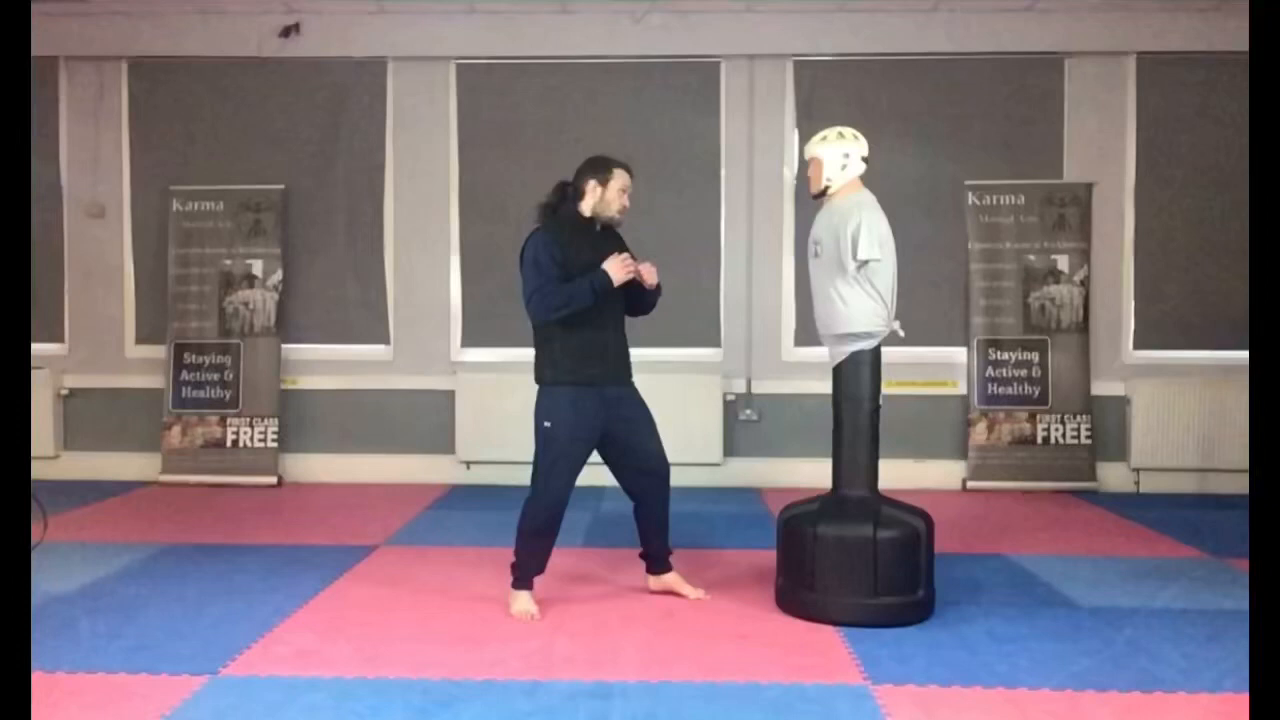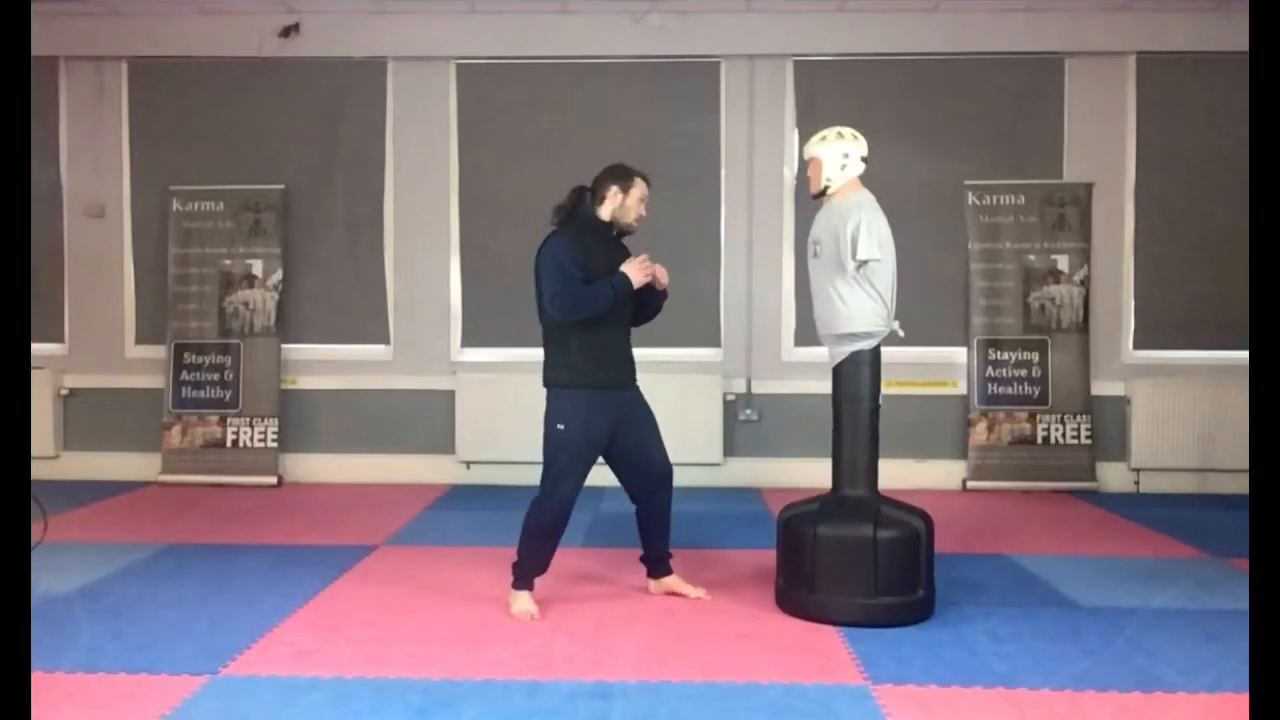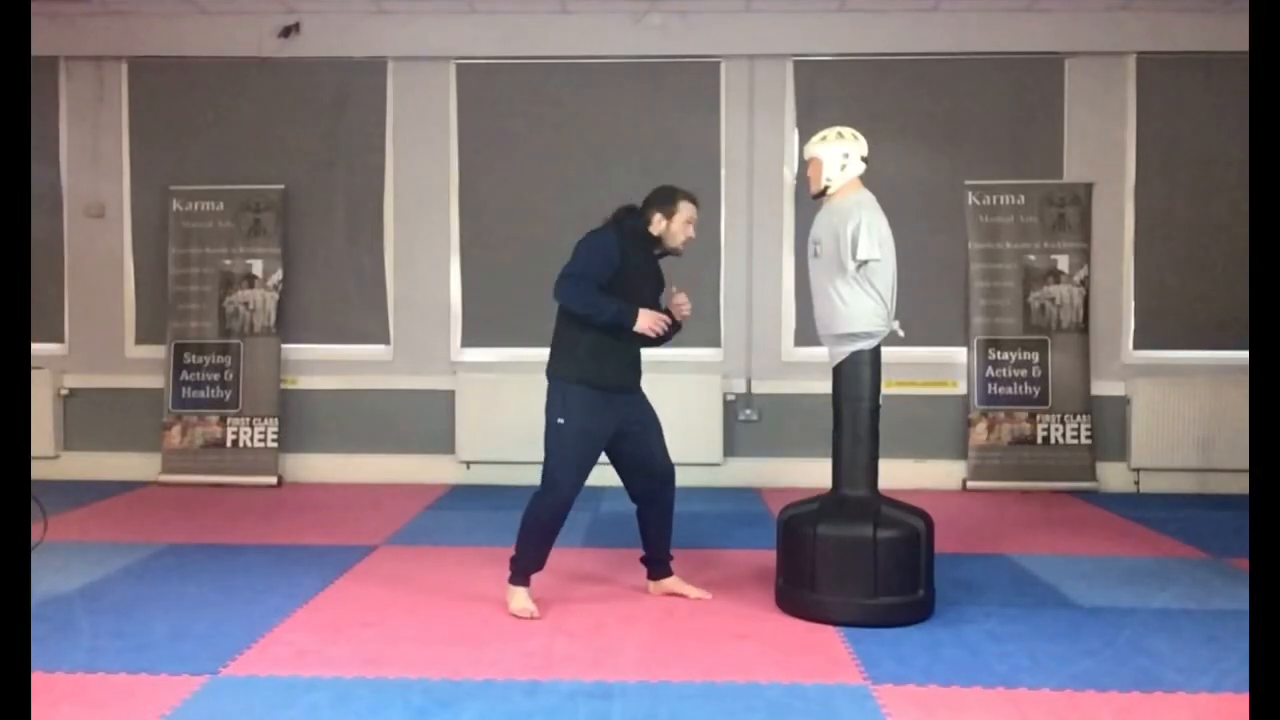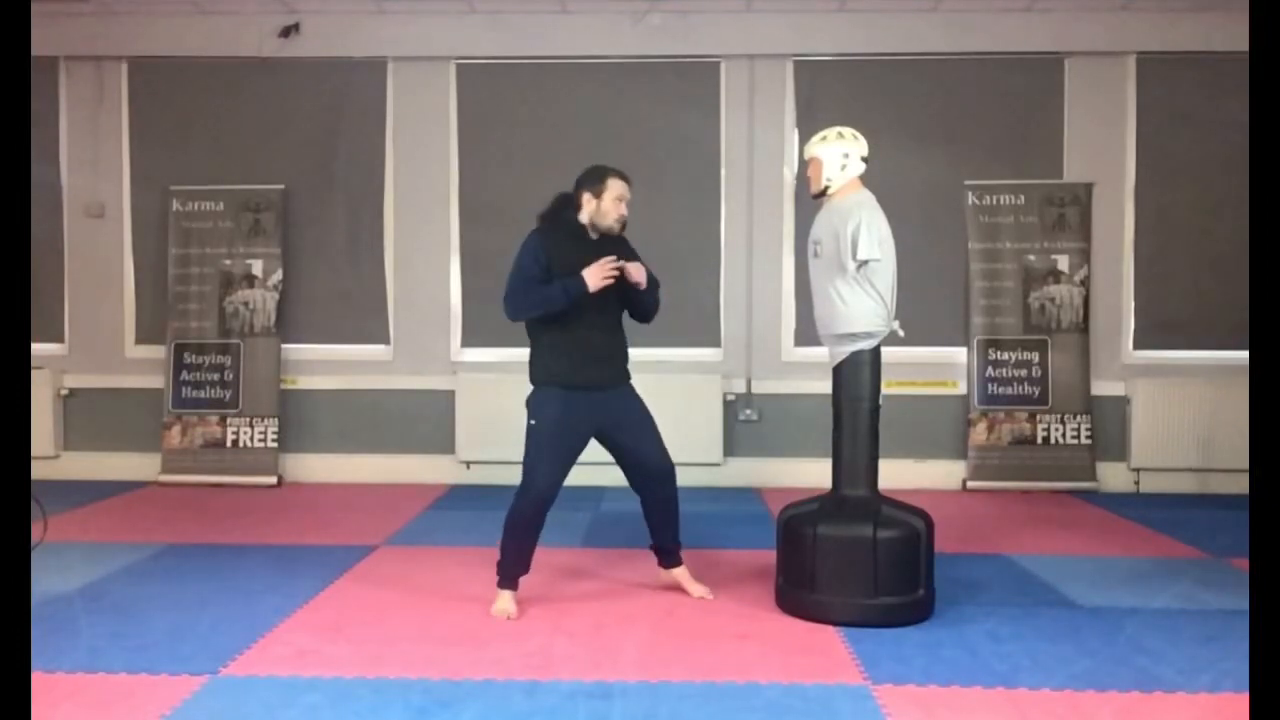
dt=0.5s
person 1, frame 1
left shoulder: (610, 241)
right shoulder: (546, 240)
left elbow: (633, 306)
right elbow: (541, 304)
left wrist: (648, 286)
right wrist: (602, 280)
left hip: (616, 387)
right hip: (566, 392)
left knee: (652, 472)
right knee: (551, 489)
left ankle: (659, 570)
right ankle: (522, 586)
person 1, frame 2
left shoulder: (615, 248)
right shoulder: (564, 243)
left elbow: (633, 316)
right elbow: (562, 306)
left wrist: (655, 290)
right wrist: (622, 281)
left hip: (621, 390)
right hip: (576, 394)
left knee: (655, 477)
right knee: (559, 490)
left ankle: (660, 574)
right ankle: (522, 587)
person 1, frame 3
left shoulder: (651, 266)
right shoulder: (609, 243)
right elbow: (569, 290)
left wrist: (672, 317)
right wrist: (629, 315)
left hip: (625, 393)
right hip: (579, 391)
left knee: (657, 478)
right knee: (560, 486)
left ankle: (660, 574)
right ankle: (519, 583)
person 1, frame 4
left shoulder: (617, 247)
right shoulder: (543, 243)
left elbow: (644, 312)
right elbow: (516, 304)
left wrist: (643, 285)
right wrist: (579, 284)
left hip: (614, 389)
right hip: (559, 394)
left knee: (657, 472)
right knee: (537, 488)
left ankle: (672, 565)
right ankle: (507, 587)
person 2, frame 1
left shoulder: (860, 210)
right shoulder: (833, 209)
left elbow: (876, 273)
left wrist: (878, 321)
left hip: (858, 338)
right hip: (845, 338)
left knee: (857, 426)
right knee: (847, 426)
person 2, frame 2
left shoulder: (858, 211)
right shoulder: (833, 208)
left elbow: (876, 271)
left wrist: (872, 322)
left hip: (857, 337)
right hip: (844, 337)
left knee: (857, 420)
right knee: (847, 426)
right ankle: (848, 493)
person 2, frame 3
left shoulder: (861, 211)
right shoulder: (832, 210)
left elbow: (876, 275)
left wrist: (877, 324)
left hip: (859, 335)
right hip: (842, 335)
person 2, frame 4
left shoulder: (860, 210)
right shoulder: (834, 210)
left elbow: (877, 272)
left wrist: (878, 321)
left hip: (858, 336)
right hip: (845, 337)
left knee: (857, 420)
right knee: (846, 422)
left ankle: (858, 494)
right ankle: (847, 493)
